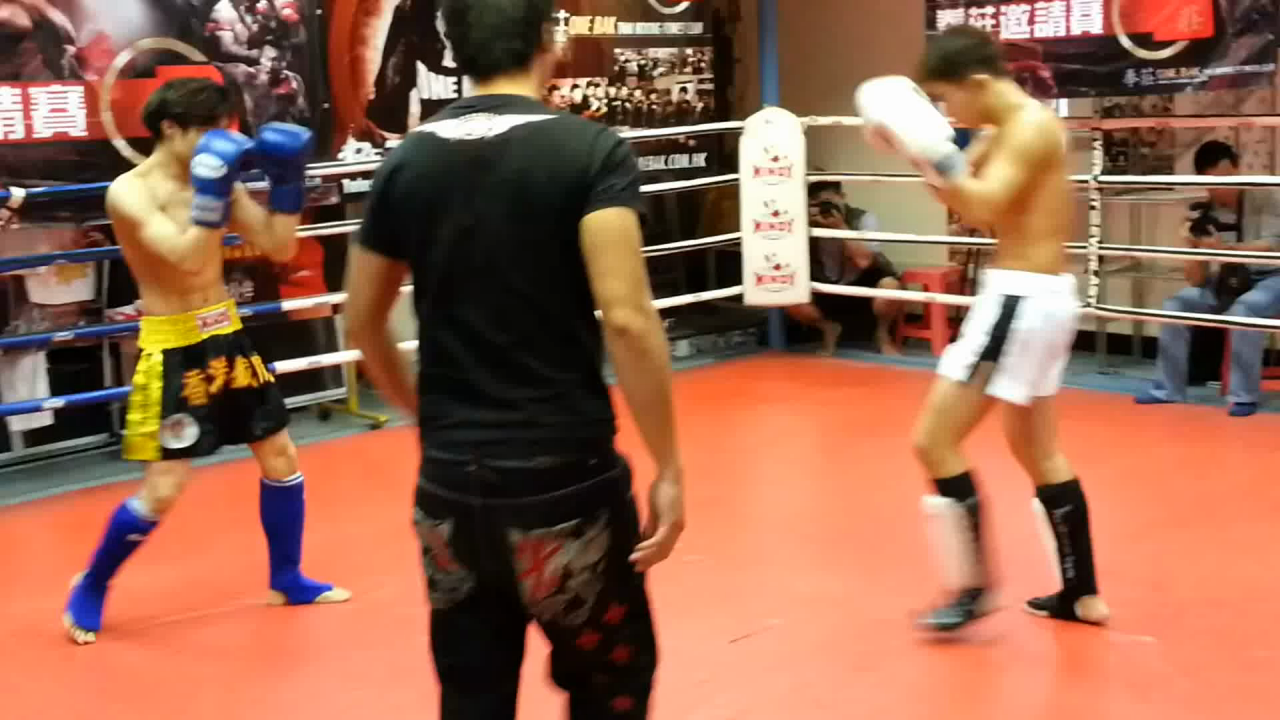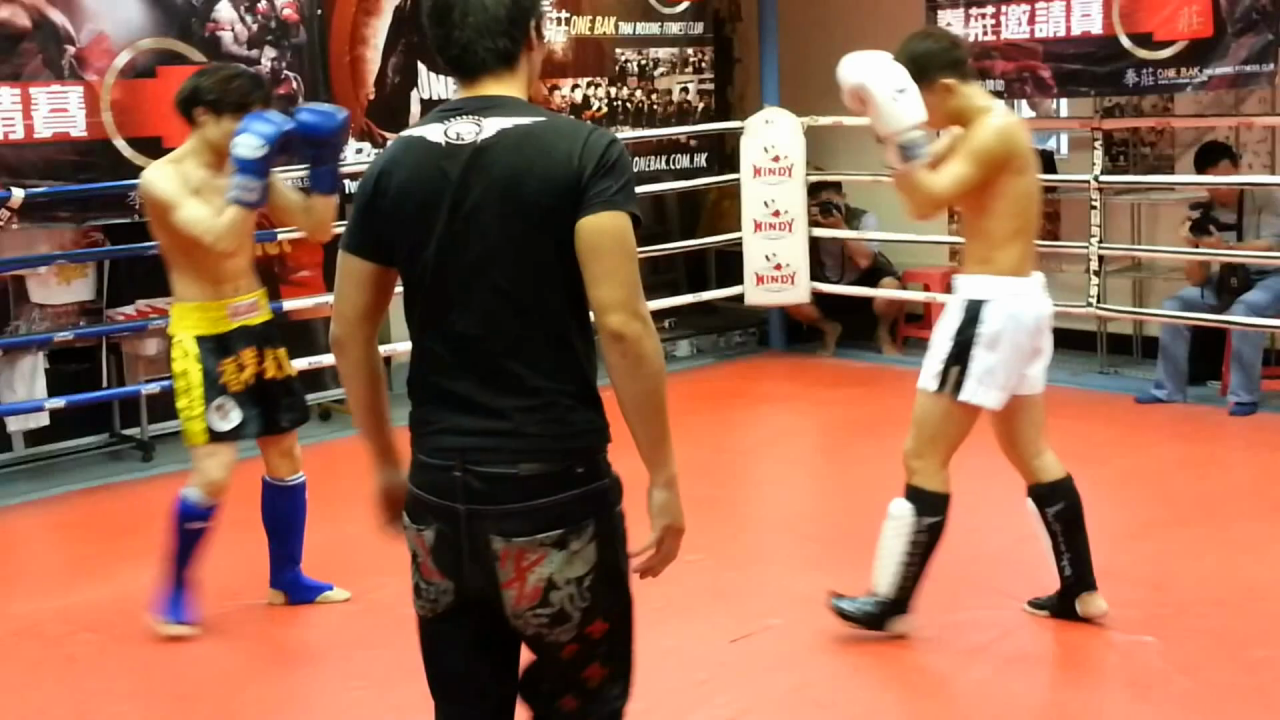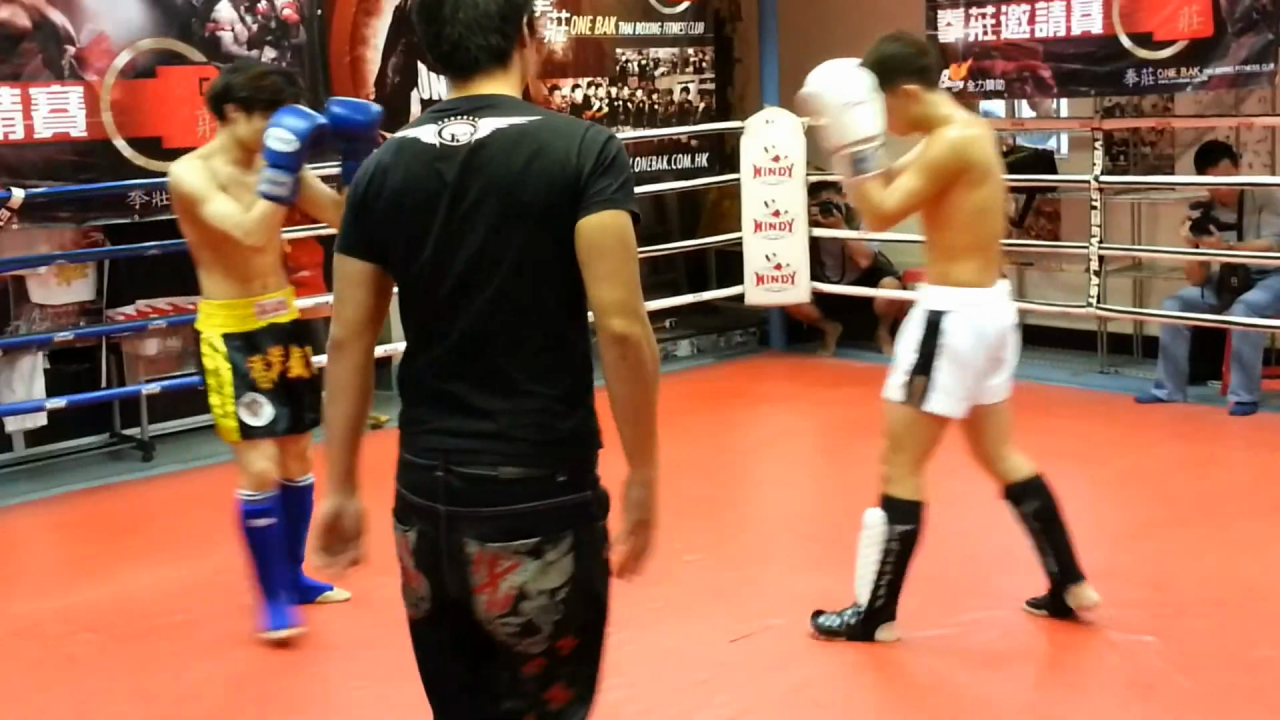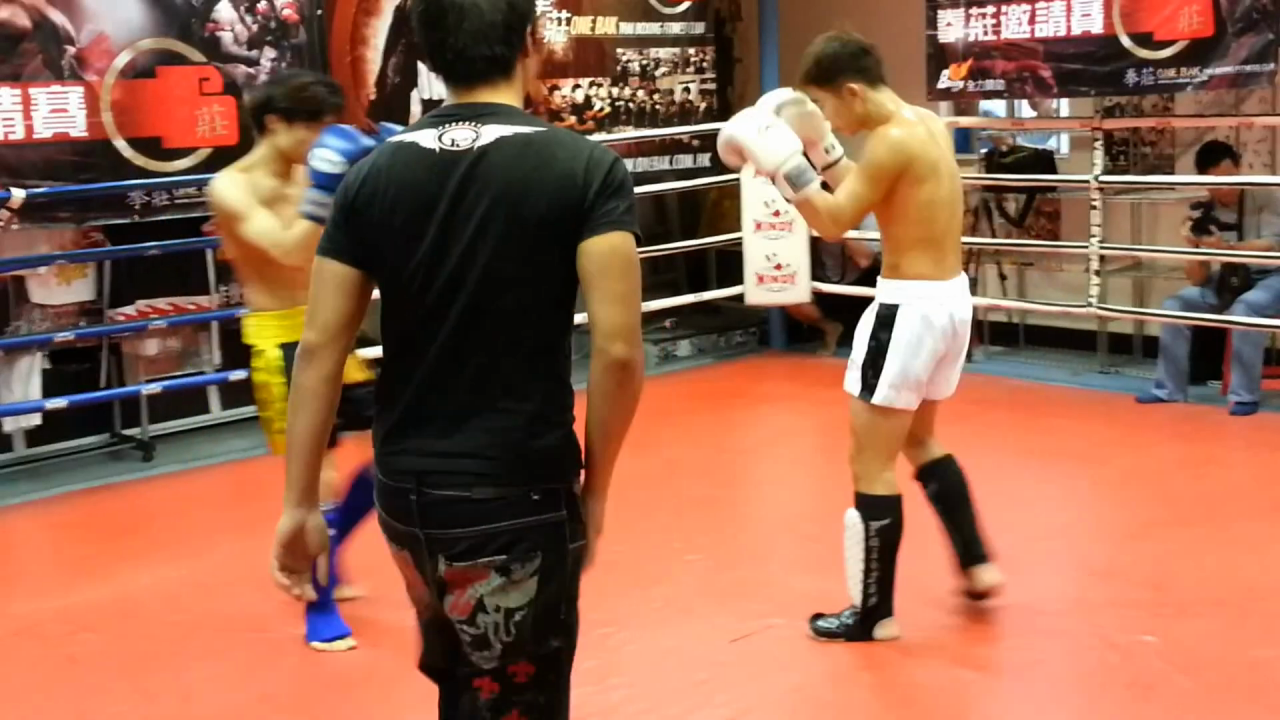
dt=0.1s
person 1, frame 1
left shoulder: (406, 162)
right shoulder: (590, 150)
left elbow: (363, 324)
right elbow: (626, 318)
right wrist: (668, 468)
left hip: (451, 480)
right hip: (564, 475)
person 1, frame 2
left shoulder: (392, 166)
right shoulder: (584, 152)
left elbow: (349, 337)
right elbow: (620, 323)
left wrist: (386, 461)
right wrist: (662, 475)
left hip: (438, 487)
right hip: (552, 484)
person 1, frame 3
left shoulder: (384, 167)
right shoulder: (584, 151)
left elbow: (347, 342)
right elbow: (622, 328)
left wrist: (339, 488)
right wrist: (642, 483)
left hip: (428, 483)
right hip: (541, 486)
person 1, frame 4
left shoulder: (375, 173)
right shoulder: (584, 168)
left elbow: (319, 349)
right elbow: (620, 351)
left wrist: (299, 504)
right wrist: (593, 490)
left hip: (407, 495)
right hip: (516, 502)
person 2, frame 1
left shoulder: (1032, 129)
right shoulder: (1005, 132)
left elbow: (979, 206)
right elbow: (963, 192)
left wrist: (926, 151)
right wrist: (921, 148)
left hip: (1021, 302)
right hip: (1047, 298)
left knee: (937, 443)
right knee: (1041, 454)
left ankle: (974, 588)
right ankle: (1080, 592)
person 2, frame 2
left shoulder: (995, 132)
right shoulder: (972, 132)
left elbow: (927, 200)
right elbow: (924, 184)
left wrist: (900, 127)
right wrist: (894, 123)
left hip: (991, 306)
right hip: (1021, 300)
left knee: (924, 459)
right knee: (1030, 452)
left ankle: (891, 603)
right ankle: (1080, 589)
person 2, frame 3
left shoulder: (949, 141)
right shoulder: (965, 130)
left elbow: (879, 209)
right elbow: (921, 192)
left wrist: (852, 137)
right wrist: (859, 134)
left hip: (955, 315)
right hip: (990, 306)
left knee: (899, 469)
right knee: (998, 458)
left ankle: (873, 613)
right ankle: (1071, 585)
person 2, frame 4
left shoulder: (894, 142)
right shoulder: (928, 126)
left elbow: (834, 221)
right elbow: (859, 190)
left wrist: (778, 161)
right wrist: (819, 143)
left hip: (907, 310)
right hip: (947, 299)
left knee: (871, 464)
right knee: (918, 441)
left ankle: (873, 612)
right ankle: (977, 564)
person 3, frame 1
left shoulder: (215, 177)
right shoulder: (129, 193)
left elbow: (280, 247)
right elbow: (187, 257)
left wrist: (288, 180)
right wrist: (211, 188)
left hip: (228, 335)
right hip: (172, 349)
left knee: (280, 458)
right knee: (164, 490)
left ankle: (288, 577)
right ankle: (90, 588)
person 3, frame 2
left shoulder: (249, 164)
right shoulder: (161, 180)
left elbow: (318, 228)
right elbow: (220, 239)
left wrist: (325, 161)
right wrist: (249, 169)
left hip: (256, 325)
right hip: (204, 336)
left knee: (285, 458)
right knee: (214, 473)
left ankle: (287, 578)
right ankle: (176, 587)
person 3, frame 3
left shoulder: (279, 159)
right shoulder: (191, 175)
left elbow: (344, 218)
right elbow: (251, 233)
left wrist: (359, 156)
right wrist: (281, 162)
left hip: (284, 322)
right hip: (232, 334)
left knee: (298, 459)
right knee: (261, 468)
left ankle: (292, 572)
right ankle: (275, 595)
person 3, frame 4
left shoulder: (312, 173)
right shoulder: (230, 189)
right elbow: (291, 253)
right wrist: (324, 184)
right hip: (279, 342)
right knee: (318, 479)
right ankle: (318, 606)
person 4, frame 1
right shoulder: (1202, 215)
right elbow: (1196, 281)
left wrist: (1225, 248)
right wrist: (1192, 249)
right hip: (1231, 280)
left knee: (1243, 312)
right knee: (1175, 306)
left ankle: (1244, 396)
right ankle: (1168, 390)
person 4, frame 2
right shoulder: (1203, 215)
right elbow: (1197, 280)
left wrist: (1225, 248)
right wrist: (1192, 248)
left knee: (1243, 311)
right knee: (1175, 306)
left ankle: (1244, 396)
right ankle: (1169, 389)
person 4, frame 3
right shoulder: (1203, 214)
right elbow: (1197, 280)
left wrist: (1226, 248)
right wrist: (1192, 248)
left knee: (1243, 311)
right knee: (1175, 305)
left ankle: (1245, 395)
right ankle: (1169, 389)
person 4, frame 4
right shoulder: (1204, 215)
right elbow: (1197, 280)
left wrist: (1226, 248)
right wrist: (1193, 248)
left knee: (1243, 311)
right knee: (1175, 305)
left ankle: (1245, 395)
right ankle: (1170, 389)
